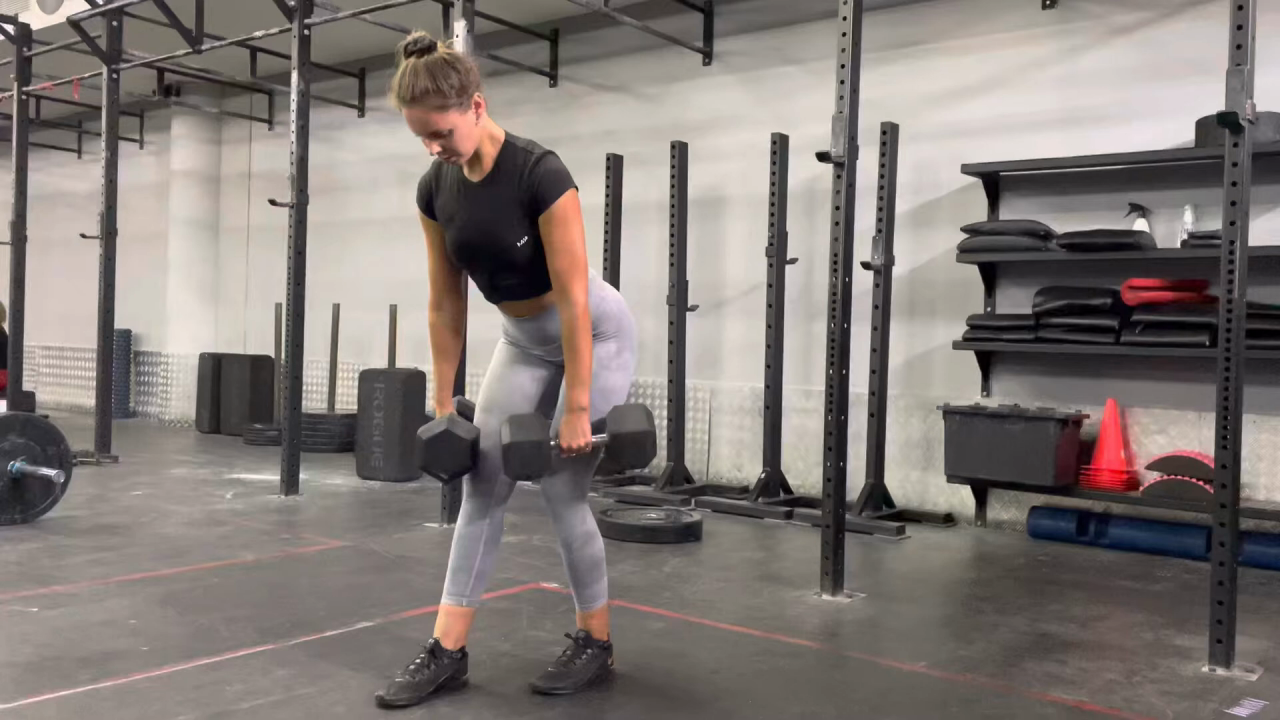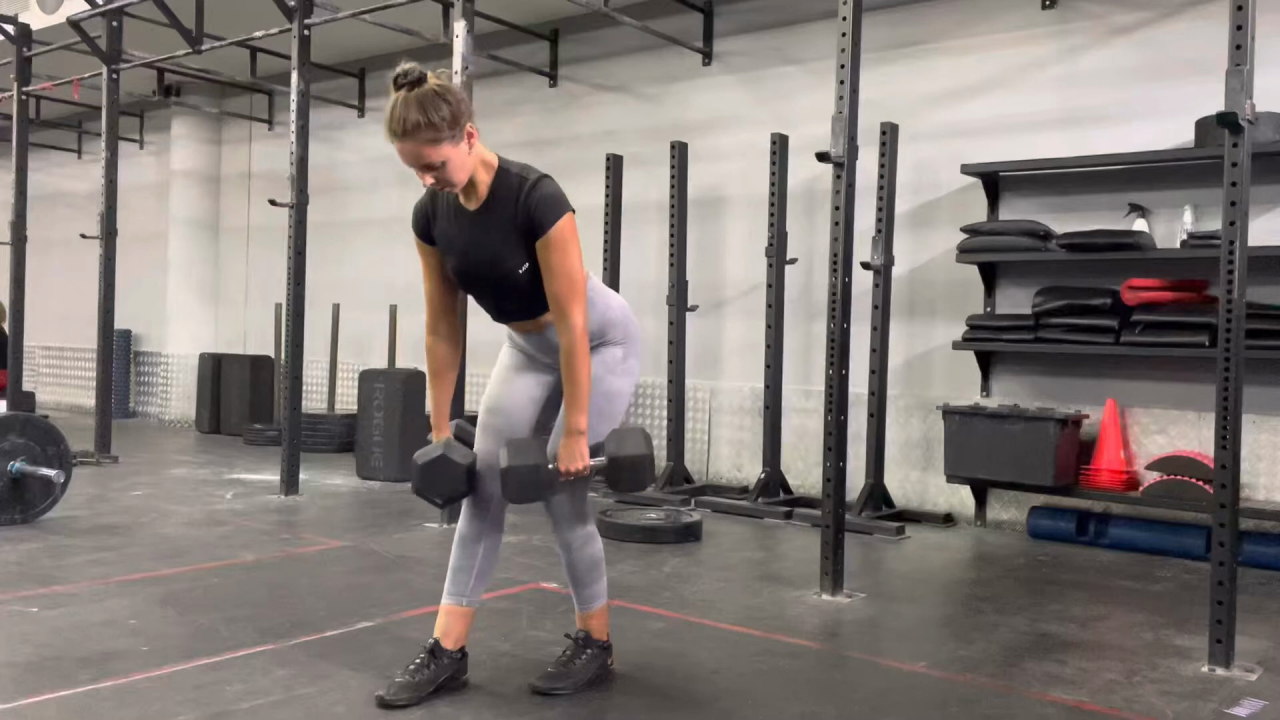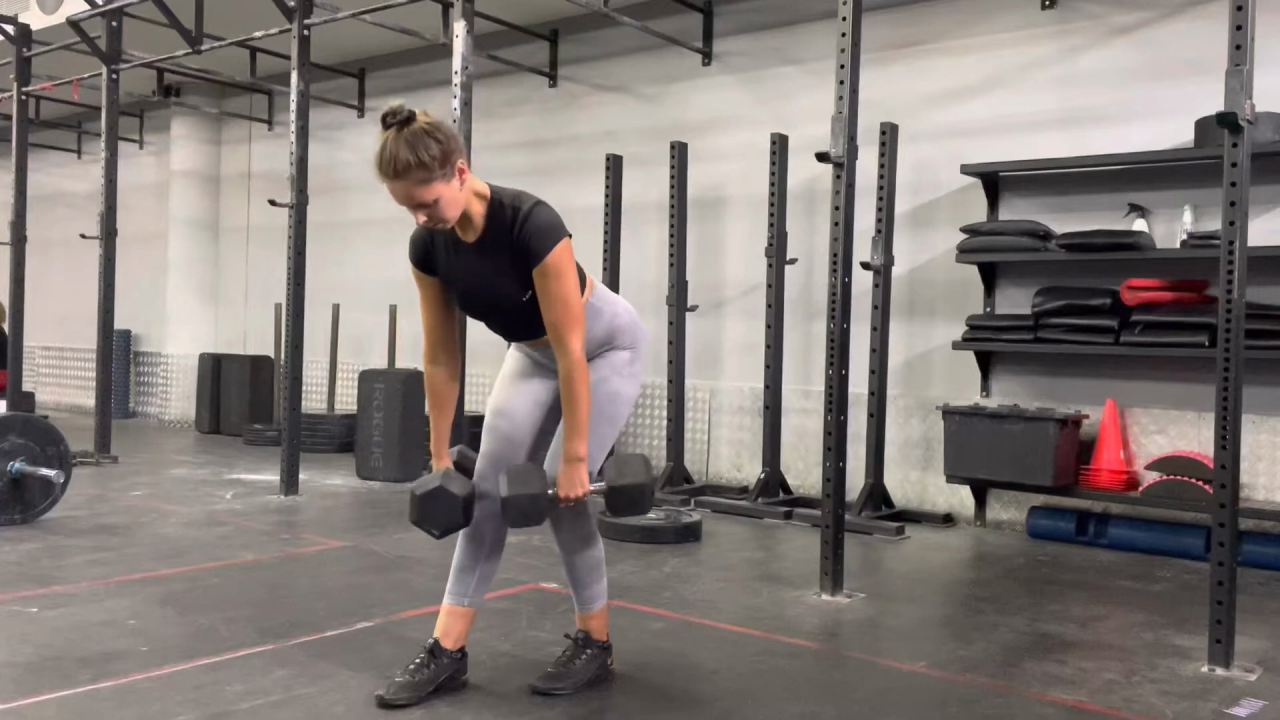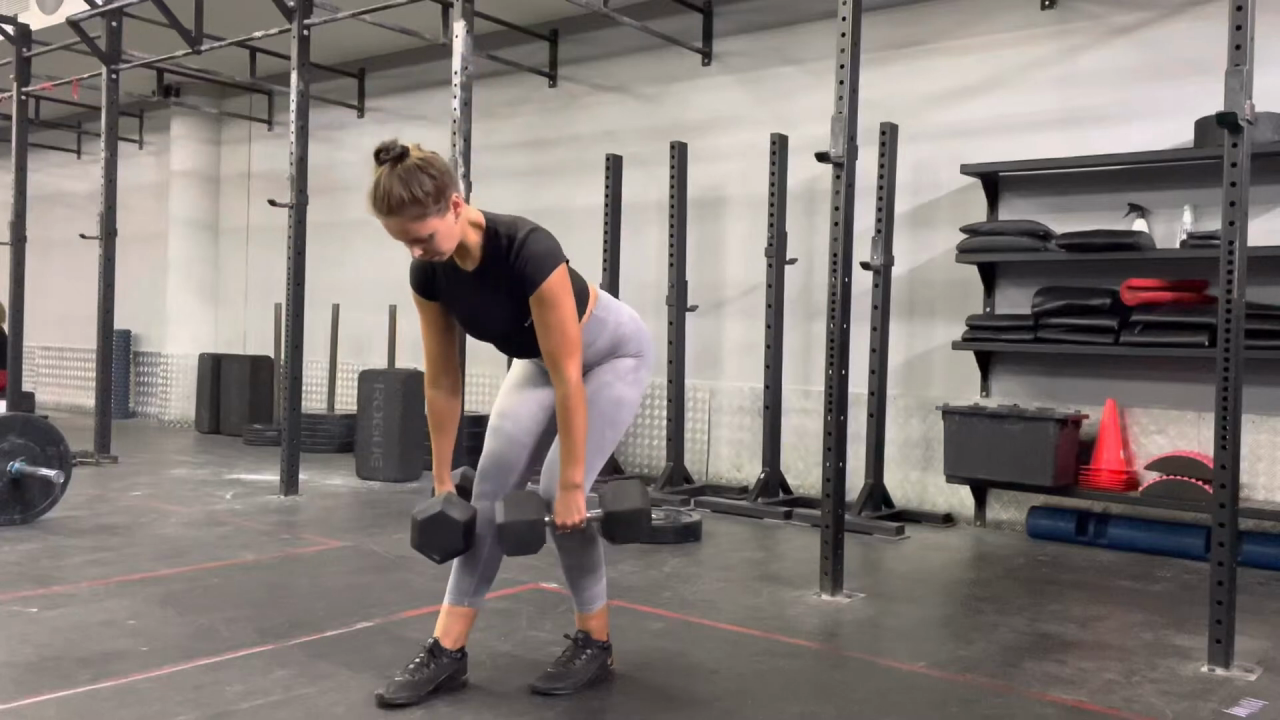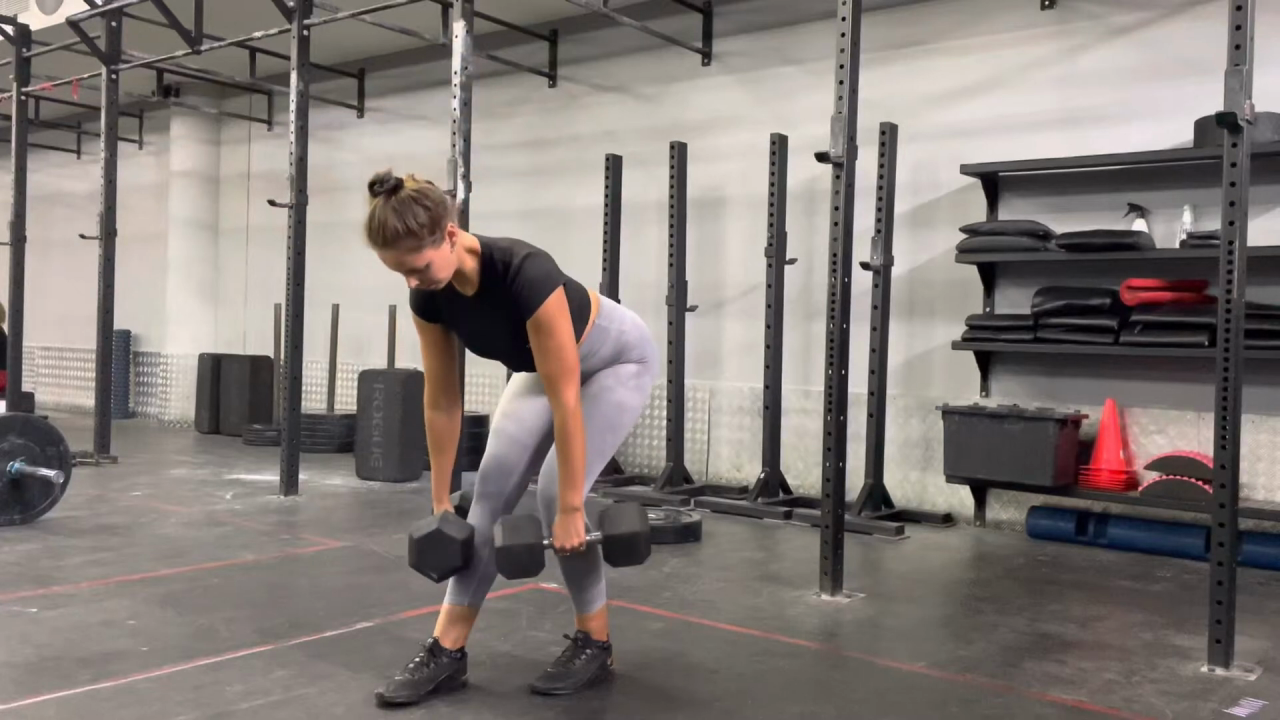
dt=0.3s
person 1, frame 1
left shoulder: (541, 173)
right shoulder: (435, 189)
left elbow: (574, 300)
right elbow: (445, 305)
left wrist: (577, 410)
right wrist: (444, 404)
left hip: (594, 335)
right hip: (521, 340)
left knee: (561, 489)
right knee: (483, 486)
left ankle: (596, 643)
right ankle: (448, 650)
person 1, frame 2
left shoulder: (536, 197)
right shoulder: (431, 215)
left elbow: (572, 323)
right elbow: (442, 329)
left wrist: (576, 432)
right wrist: (441, 427)
left hip: (598, 341)
right hip: (526, 348)
left knee: (561, 490)
right knee: (482, 487)
left ankle: (596, 642)
right ankle: (447, 650)
person 1, frame 3
left shoulder: (532, 224)
right shoulder: (428, 246)
left elbow: (572, 350)
right elbow: (441, 357)
left wrist: (574, 458)
right wrist: (439, 455)
left hip: (607, 346)
right hip: (532, 353)
left knee: (560, 491)
right knee: (488, 488)
left ankle: (595, 642)
right ankle: (448, 650)
person 1, frame 4
left shoulder: (529, 250)
right shoulder: (428, 273)
left elbow: (569, 377)
right elbow: (442, 381)
left wrist: (572, 485)
right wrist: (442, 479)
left hip: (612, 353)
right hip: (536, 360)
left knee: (556, 497)
right knee: (489, 490)
left ankle: (594, 642)
right ankle: (447, 650)
person 1, frame 5
left shoulder: (526, 274)
right shoulder: (430, 296)
left elbow: (566, 402)
right elbow: (442, 402)
left wrist: (571, 508)
right wrist: (440, 501)
left hip: (618, 360)
right hip: (540, 366)
left knee: (554, 493)
right knee: (491, 488)
left ankle: (594, 642)
right ankle: (446, 651)
